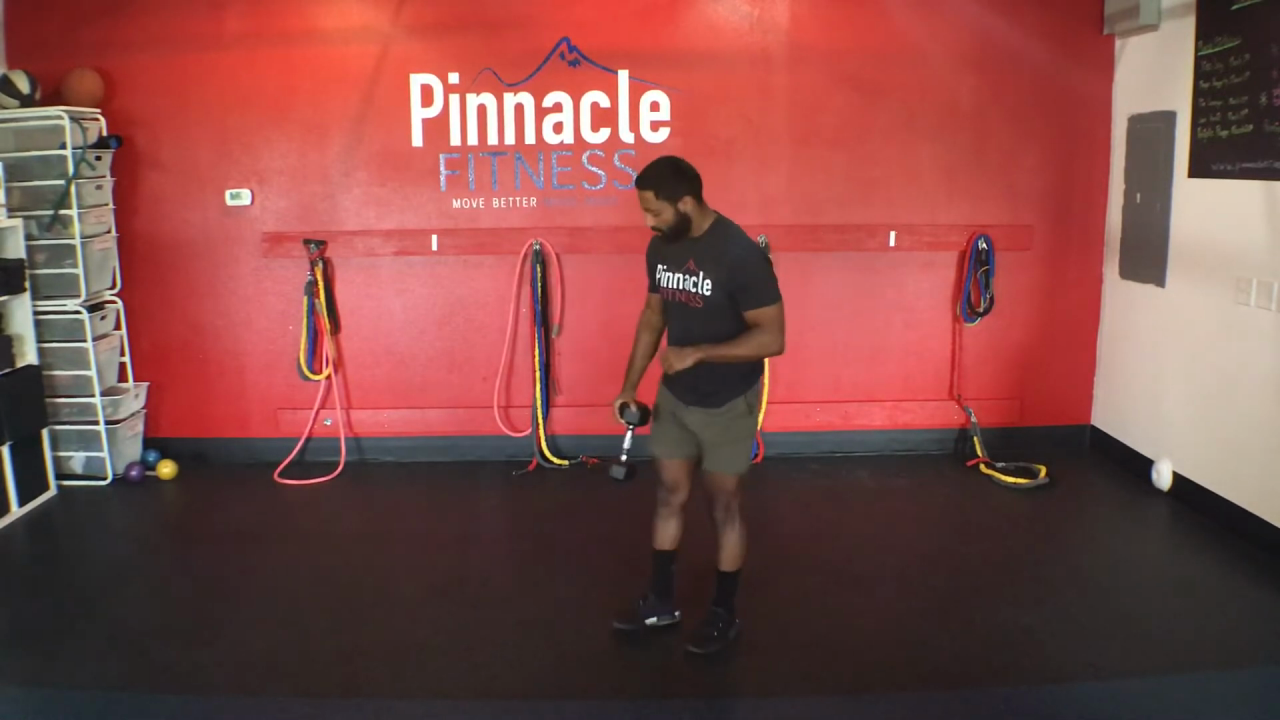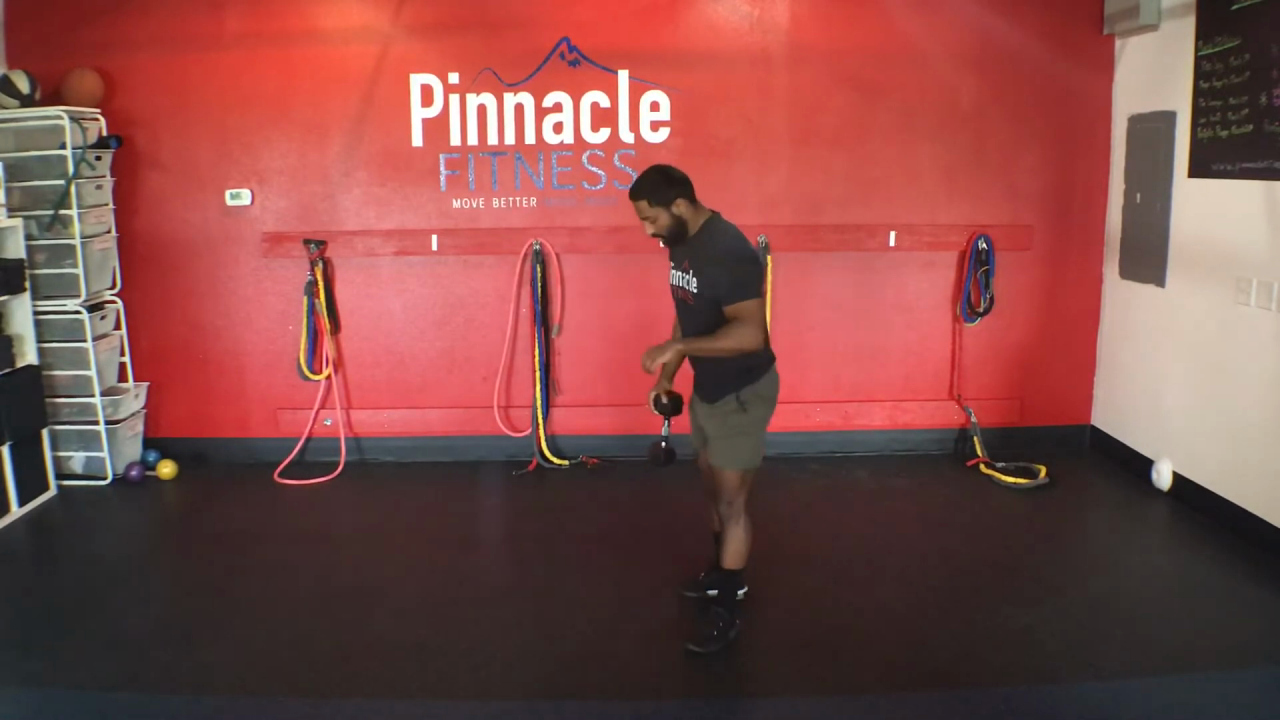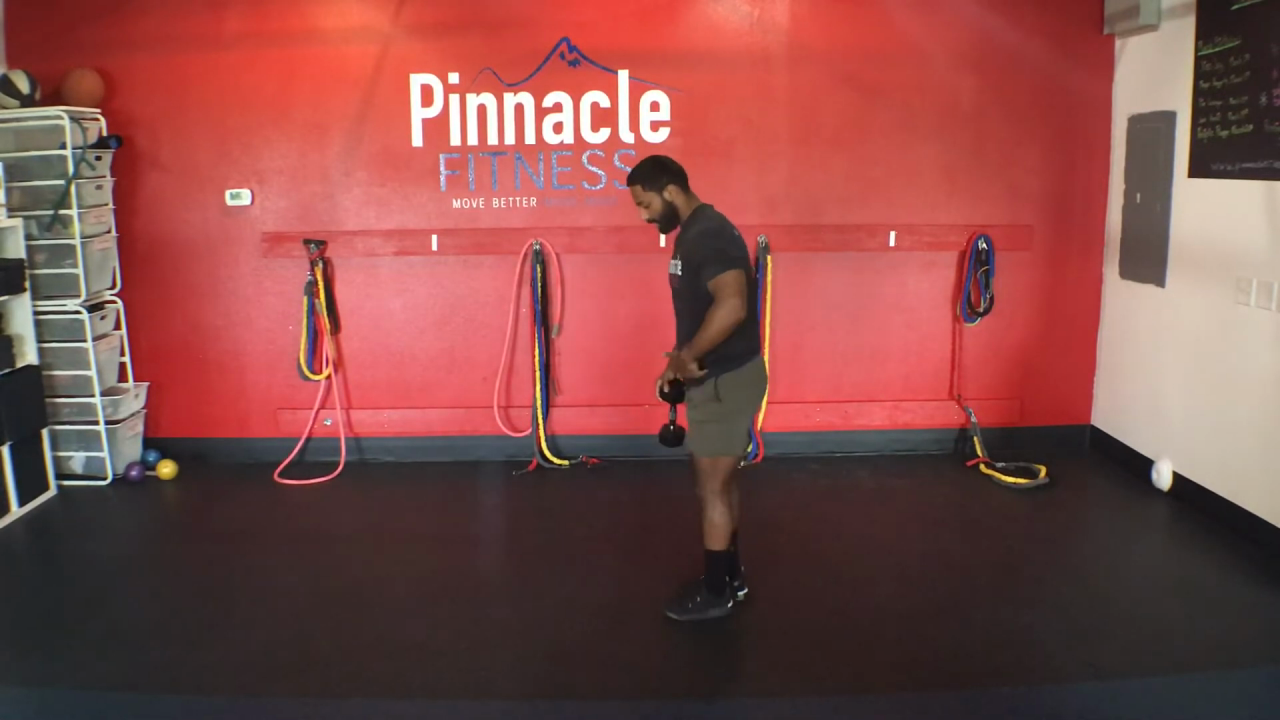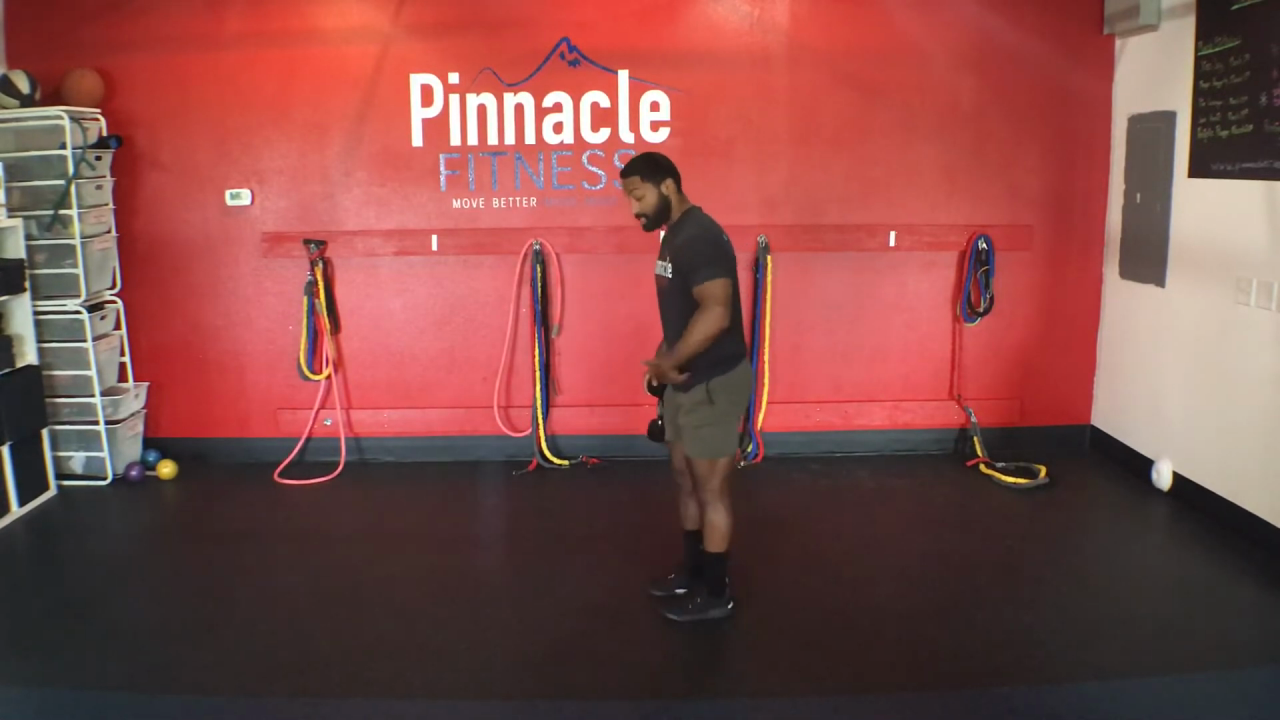
dt=0.5s
person 1, frame 1
left shoulder: (741, 255)
right shoulder: (660, 247)
left elbow: (772, 337)
left wrist: (698, 352)
right wrist: (630, 385)
left hip: (728, 403)
right hip: (674, 396)
left knee: (724, 506)
right knee: (670, 495)
left ankle: (724, 612)
right ankle: (660, 600)
person 1, frame 2
left shoulder: (727, 251)
right shoulder: (682, 244)
left elbow: (750, 333)
left wrist: (677, 346)
right wrist: (667, 374)
left hip: (743, 392)
right hip: (709, 387)
left knee: (731, 502)
right knee: (714, 487)
left ankle: (727, 612)
right ankle: (727, 572)
person 1, frame 3
left shoulder: (708, 235)
right shoulder: (692, 232)
left elbow: (732, 305)
left wrist: (690, 355)
right wrist: (678, 362)
left hip: (728, 380)
right hip: (713, 376)
left knee: (711, 488)
right knee: (720, 481)
left ankle: (716, 591)
right ankle: (730, 574)
person 1, frame 4
left shoulder: (700, 237)
right shoulder: (673, 236)
left elbow: (718, 313)
left wrist: (672, 359)
right wrist: (663, 360)
left hip: (714, 383)
right hip: (685, 381)
left knee: (710, 489)
right knee: (685, 479)
left ankle: (716, 593)
right ankle: (693, 570)
